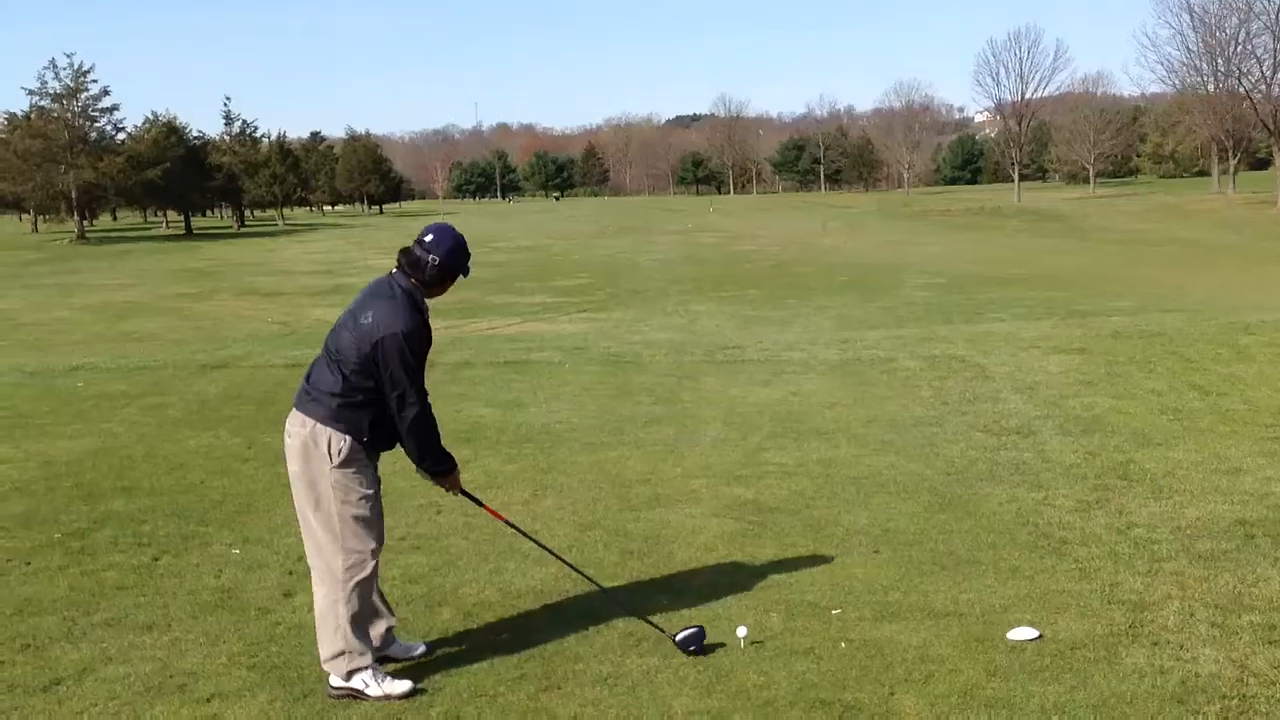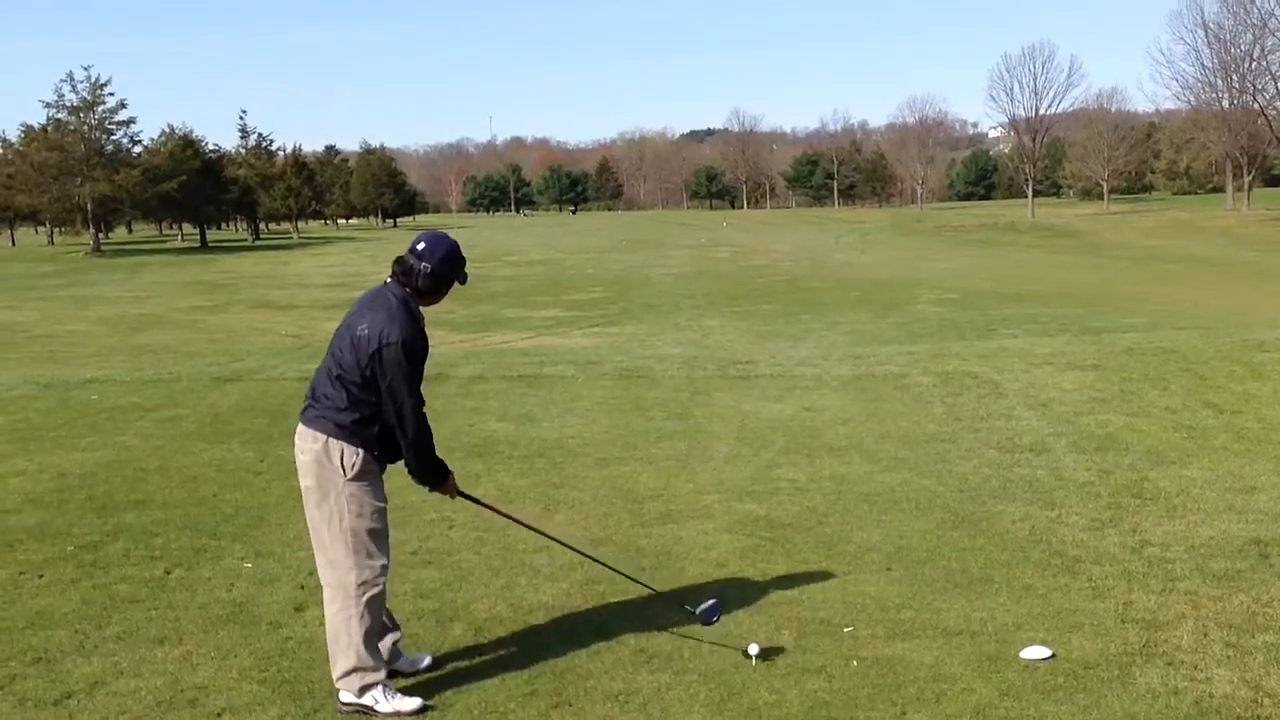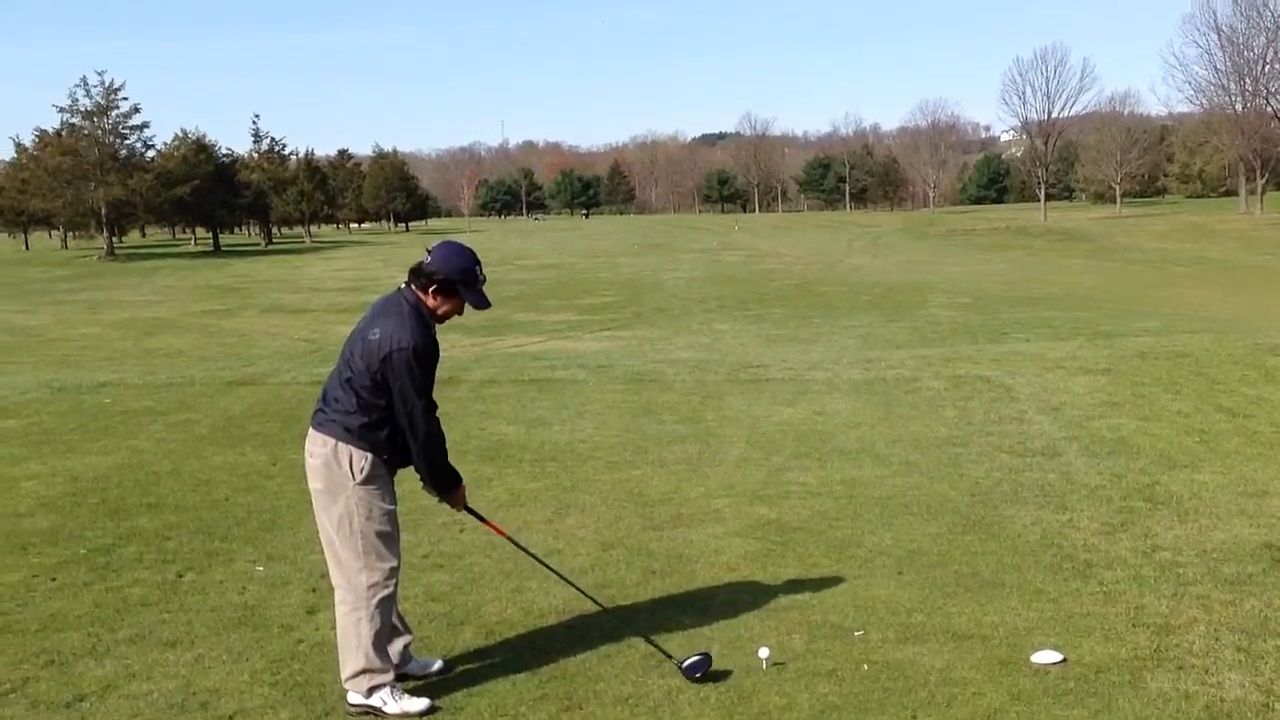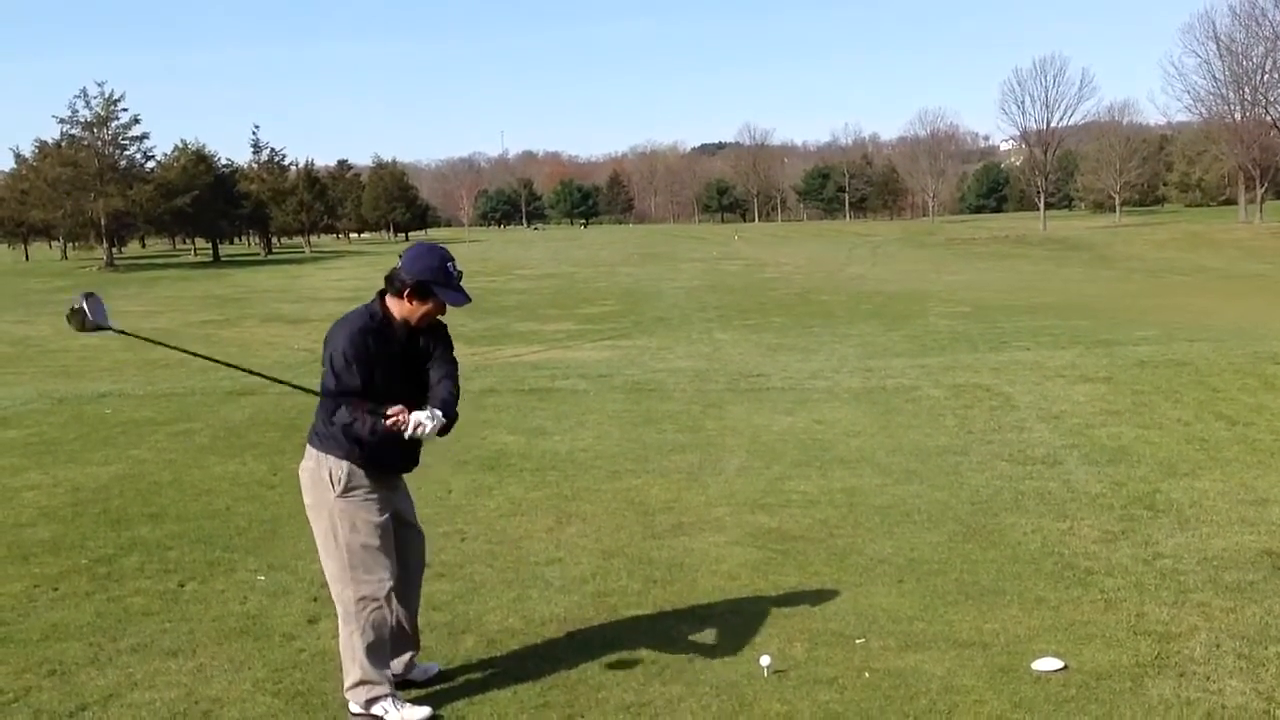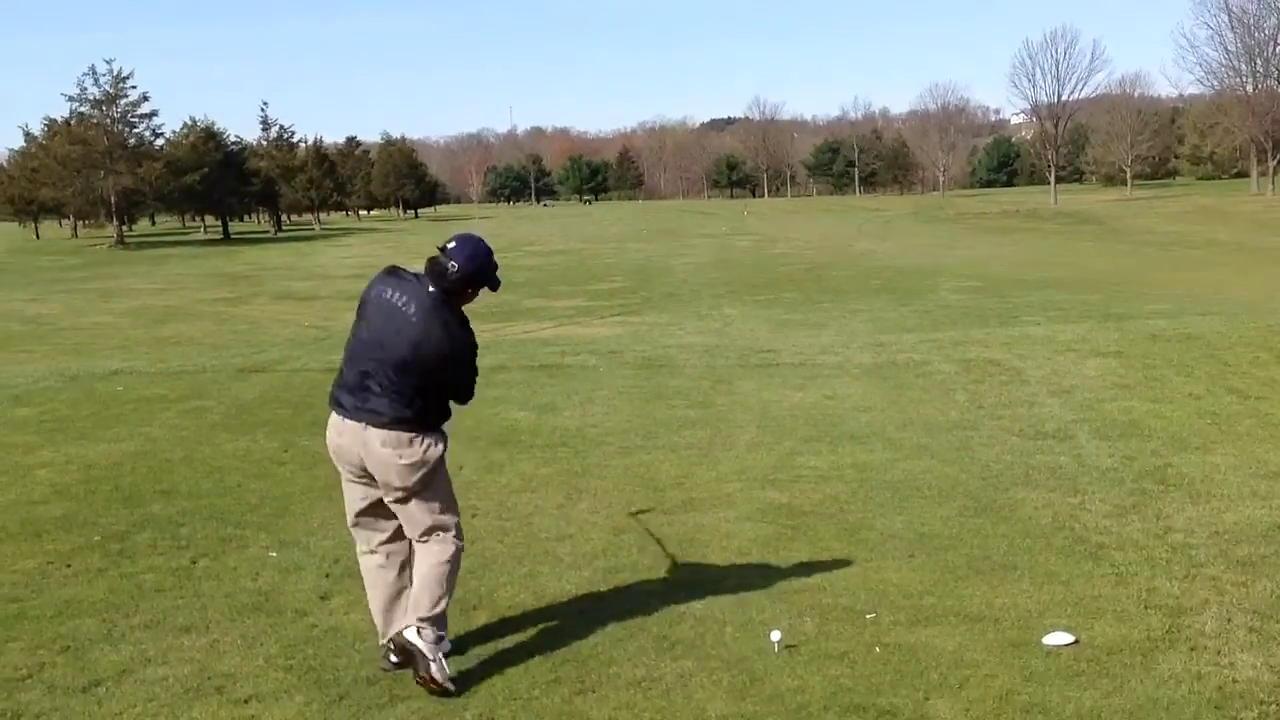
dt=1s
person 1, frame 1
left shoulder: (388, 291)
right shoulder: (400, 324)
right elbow: (409, 405)
left wrist: (429, 460)
right wrist: (440, 465)
left hip: (332, 429)
right hip: (329, 438)
left knee: (363, 543)
right knee: (348, 553)
left ankle: (374, 636)
right ankle: (349, 668)
person 1, frame 2
left shoulder: (379, 300)
right shoulder: (398, 331)
right elbow: (404, 413)
left wrist: (422, 467)
right wrist: (434, 474)
left hip: (328, 436)
right hip: (340, 450)
left knee: (369, 561)
right knee: (356, 568)
left ankle: (382, 650)
person 1, frame 3
left shoulder: (397, 306)
right shoulder: (407, 338)
left elbow: (408, 414)
right elbow: (417, 420)
left wrist: (435, 475)
right wrist: (445, 482)
left hip: (351, 447)
right hip: (349, 456)
left knee: (379, 564)
right knee: (367, 570)
left ankle: (392, 654)
person 1, frame 4
left shoulder: (430, 334)
right shoulder: (354, 333)
left elbow: (444, 384)
right elbow: (343, 412)
left wrist: (429, 417)
right wrist: (389, 424)
left hip: (384, 469)
right hip: (342, 471)
left knee: (405, 566)
right knee: (367, 584)
left ankle: (396, 661)
person 1, frame 5
left shoulder: (388, 283)
right shoulder: (452, 335)
right elbow: (460, 389)
right wrist: (445, 385)
left hip: (345, 428)
right hip: (400, 441)
left knee: (379, 539)
right knee: (438, 535)
left ankle: (399, 640)
right ankle: (422, 632)
